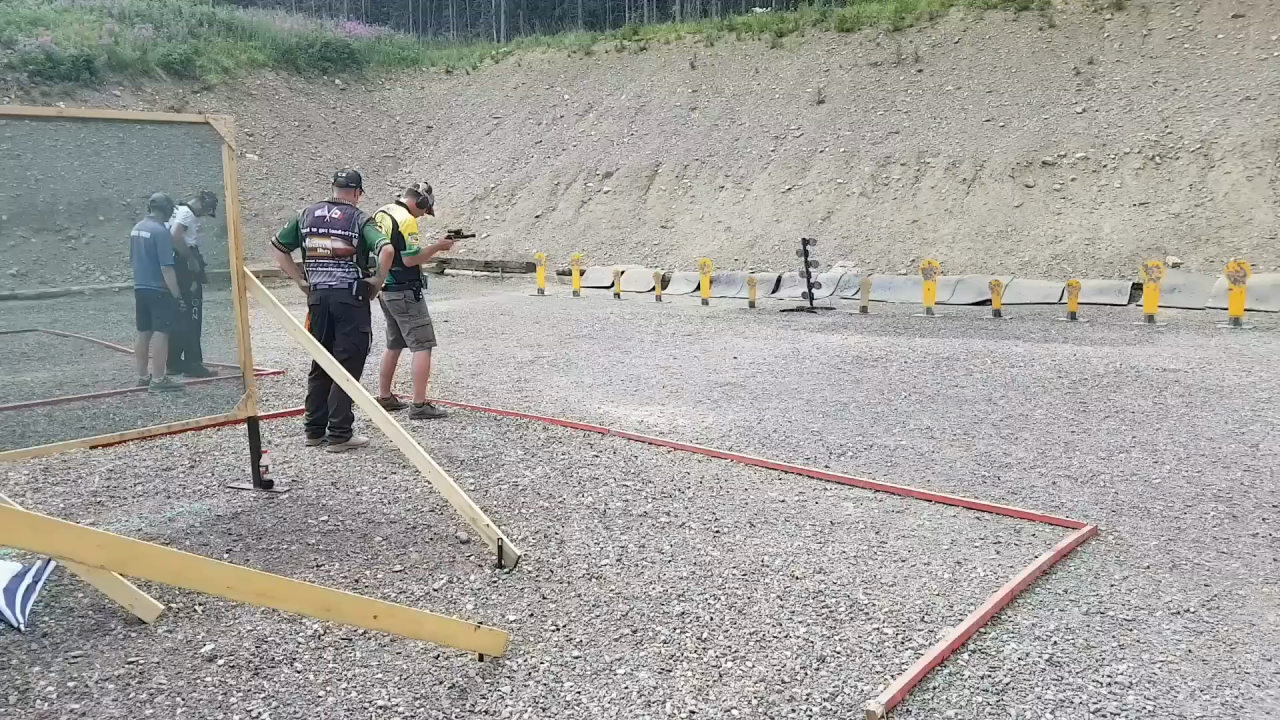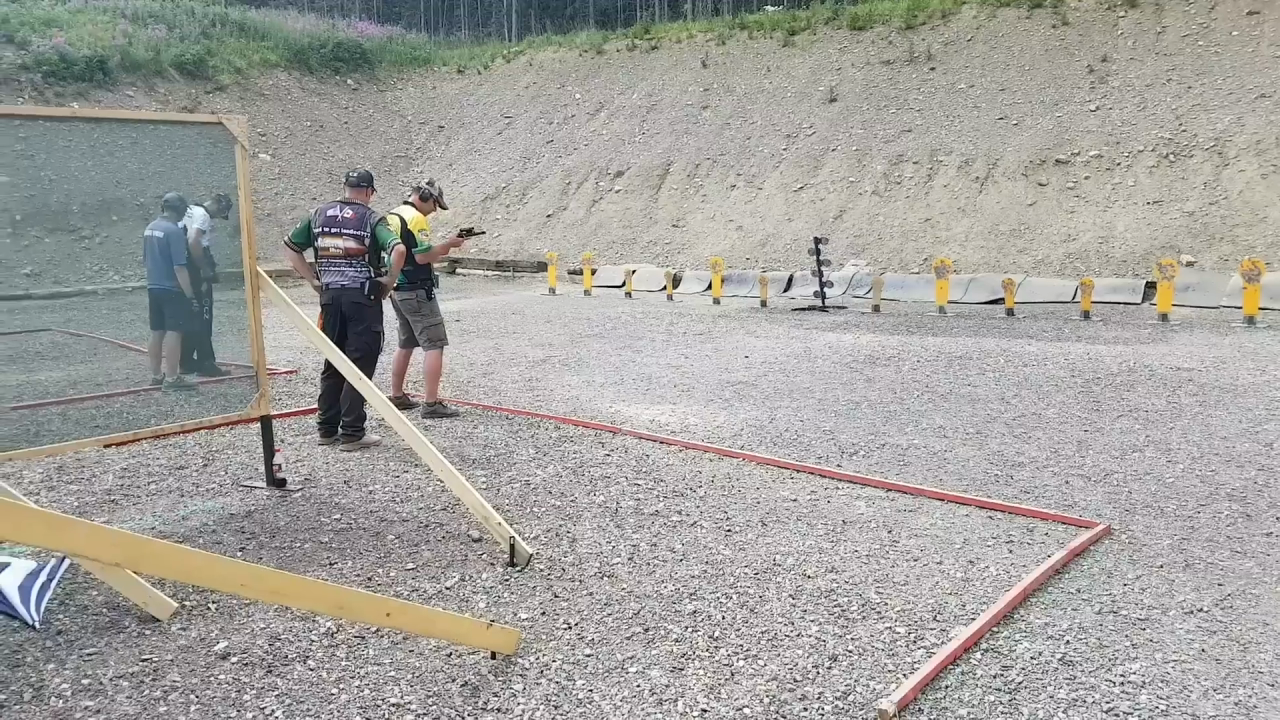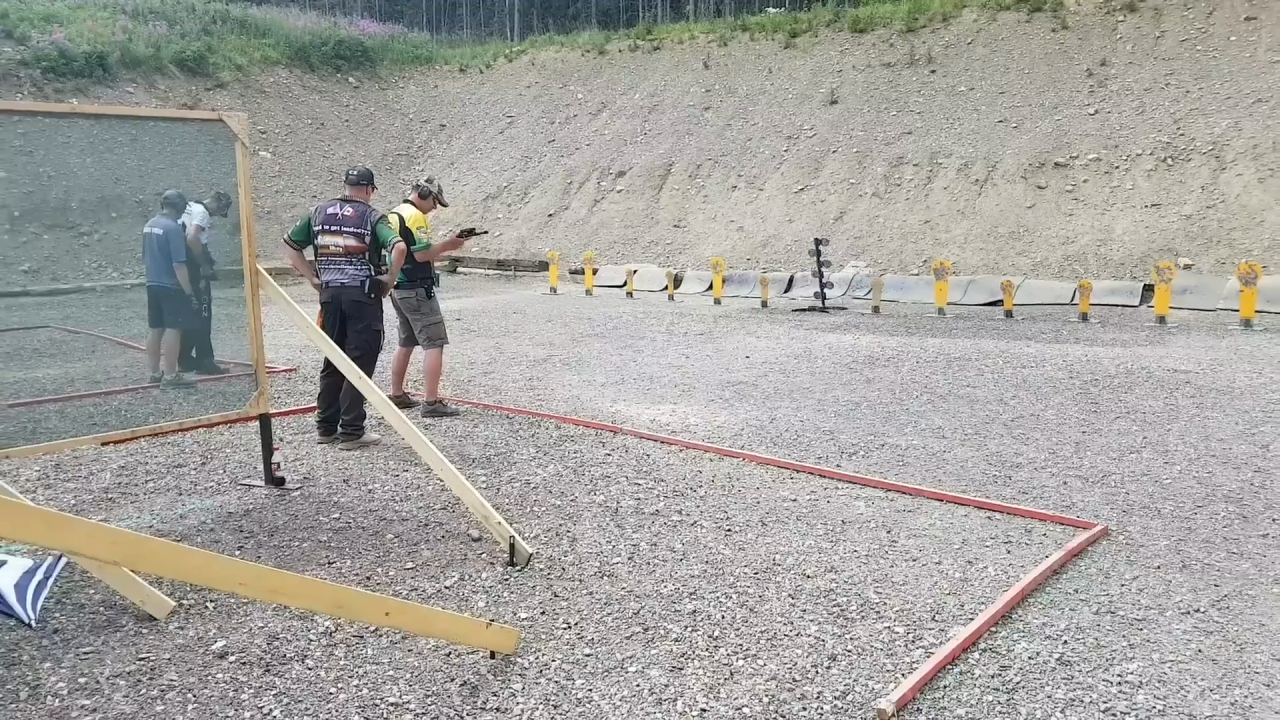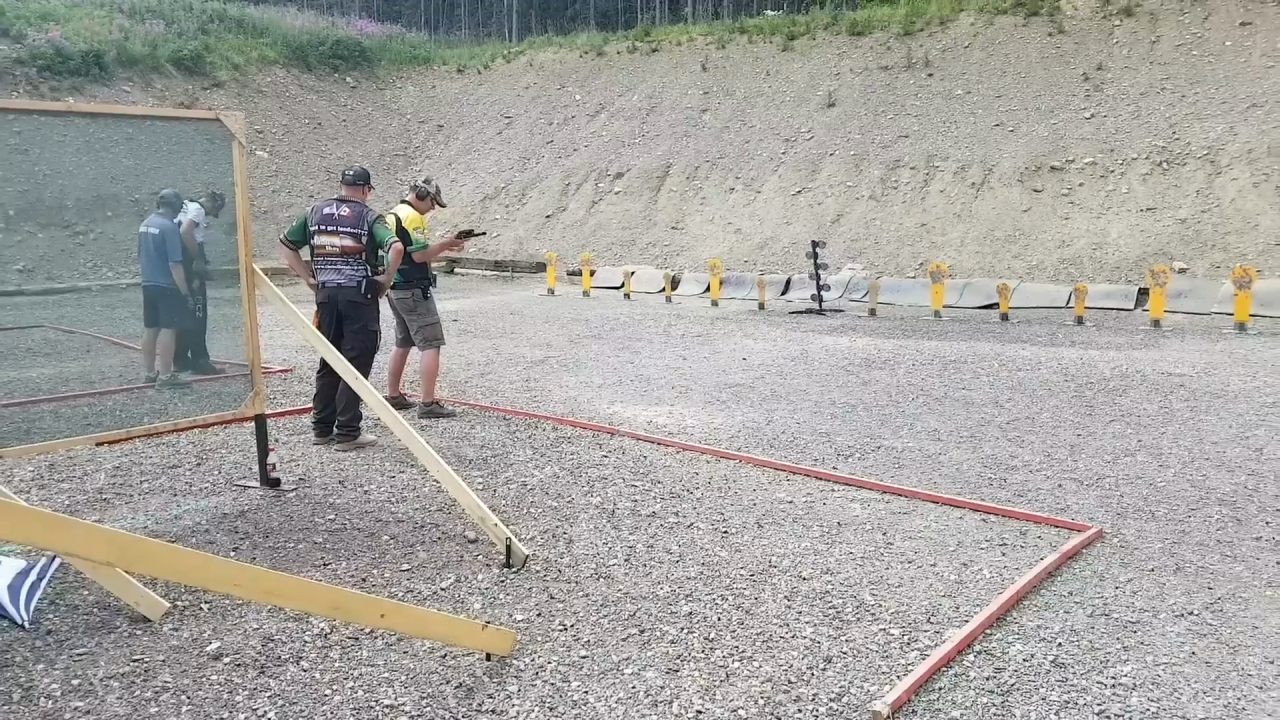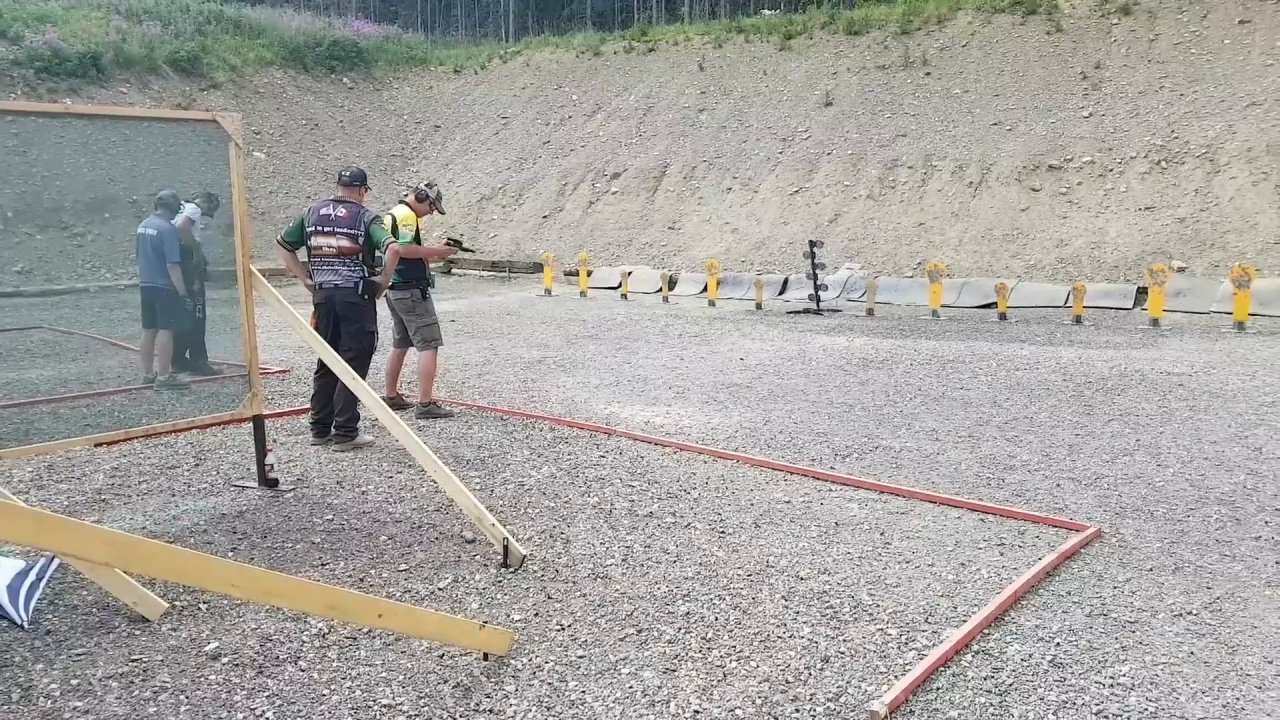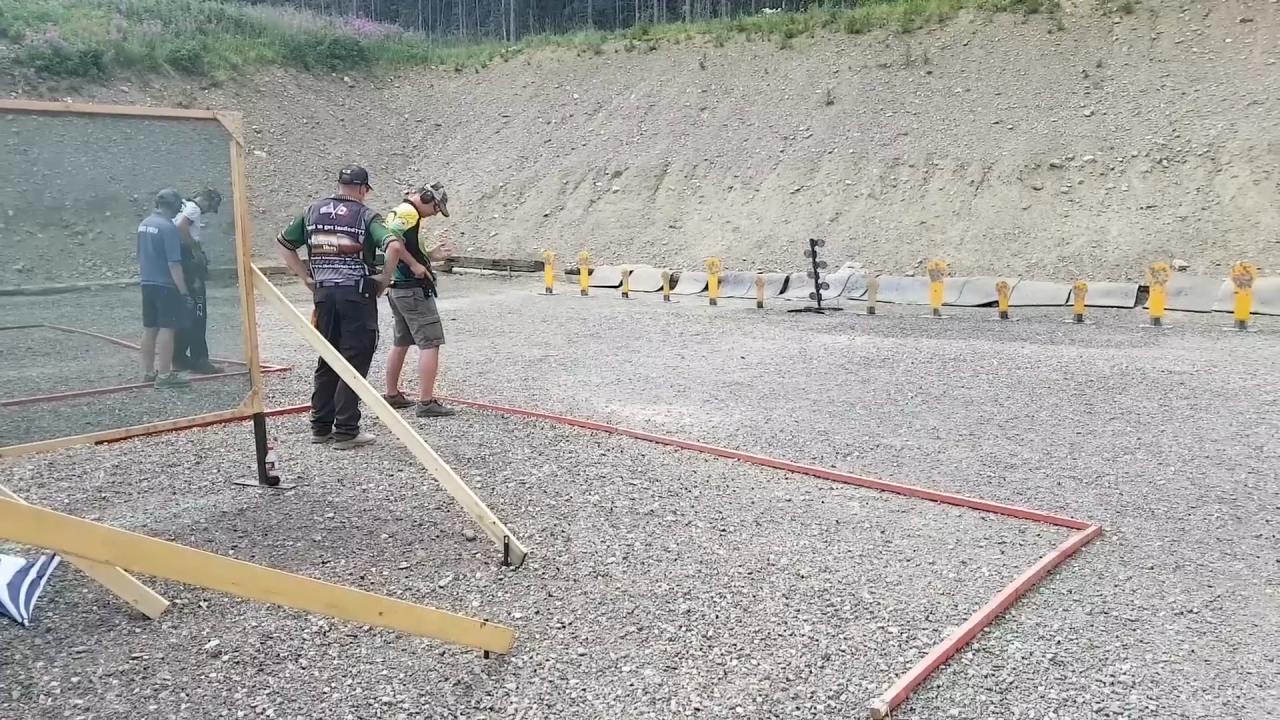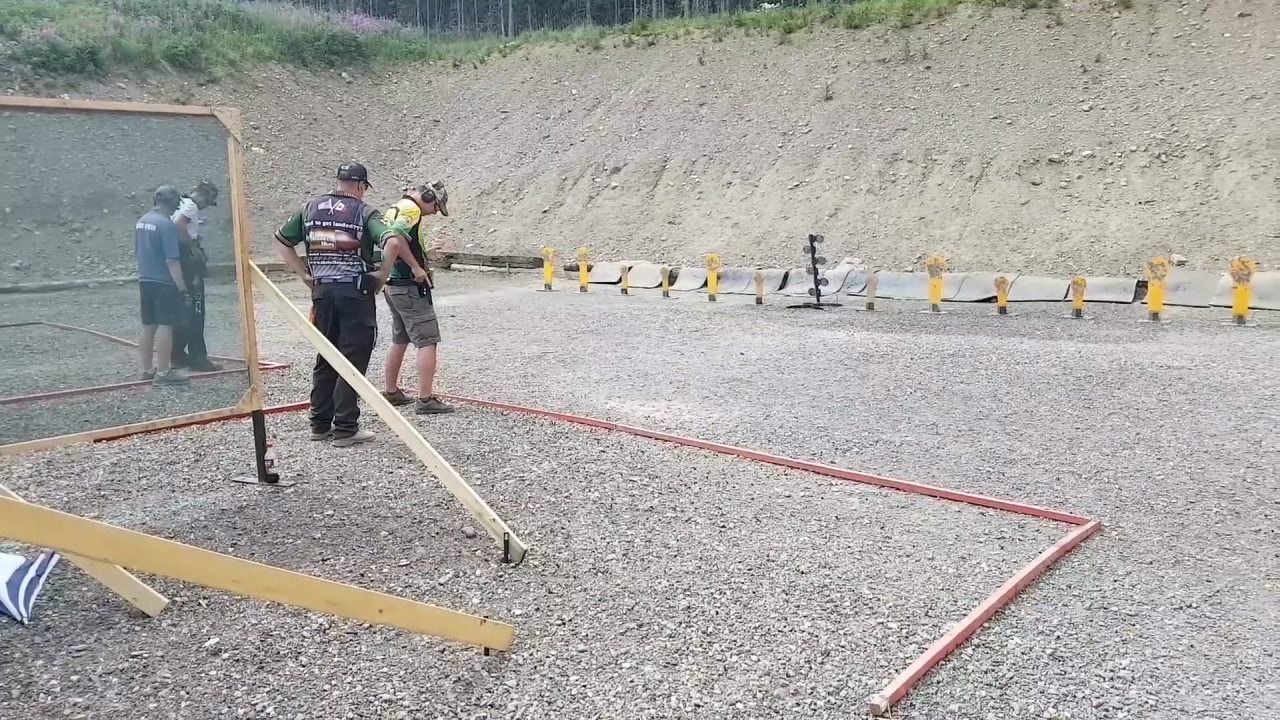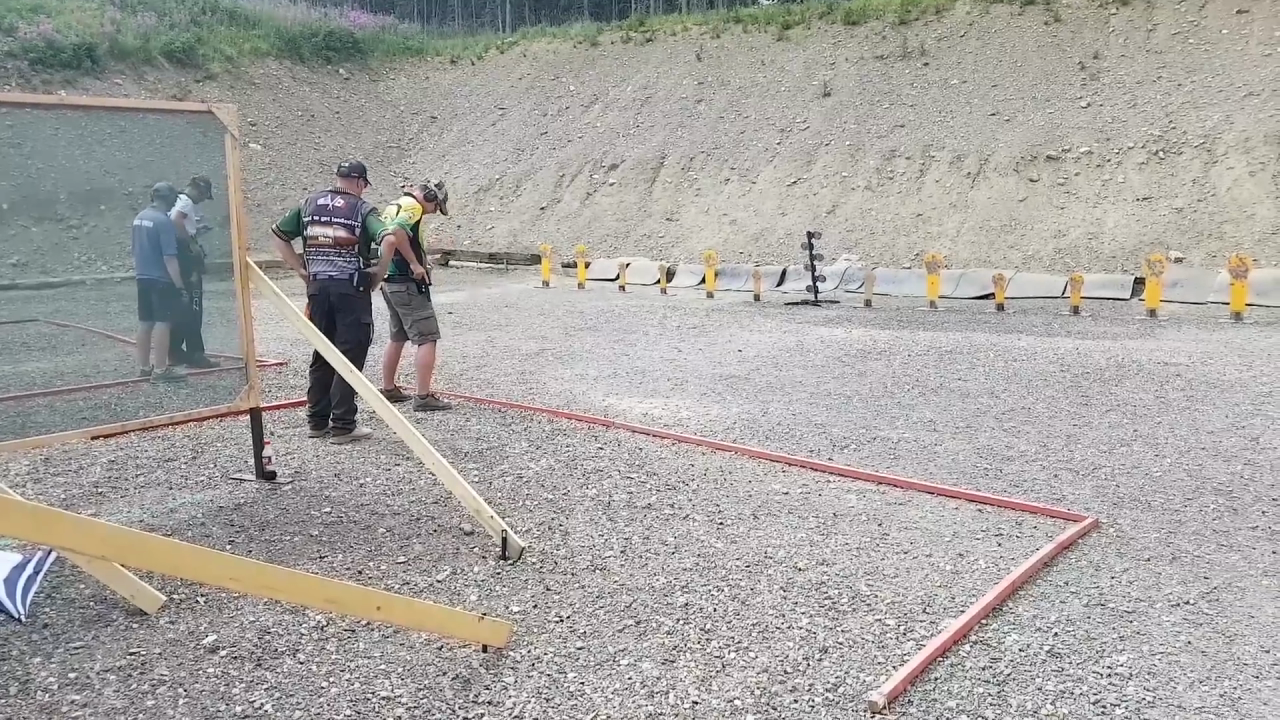
dt=0.3s
person 1, frame 1
left shoulder: (306, 215)
right shoulder: (359, 219)
left elbow: (278, 248)
right elbow: (387, 250)
left wrist: (301, 281)
right wrist: (378, 282)
left hip: (318, 296)
right hip: (350, 297)
left knee: (321, 363)
right knee: (348, 365)
left ankle: (314, 429)
right ankle: (339, 434)
person 1, frame 2
left shoulder: (318, 215)
right shoulder: (371, 218)
left elbow: (290, 247)
right elbow: (398, 249)
left wrist: (313, 280)
right wrist: (389, 281)
left hip: (330, 296)
right hip: (362, 297)
left knee: (333, 363)
right knee: (360, 364)
left ankle: (327, 428)
right ankle: (352, 433)
person 1, frame 3
left shoulder: (318, 212)
right shoulder: (372, 216)
left elbow: (290, 245)
left wrist: (312, 278)
right wrist: (390, 279)
left hip: (330, 294)
right hip: (362, 294)
left knee: (333, 361)
right knee: (360, 363)
left ankle: (327, 427)
right ankle: (351, 431)
person 1, frame 4
left shoulder: (314, 212)
right shoulder: (368, 216)
left elbow: (286, 245)
left wrist: (308, 278)
right wrist: (386, 279)
left hip: (326, 294)
right hip: (359, 295)
left knee: (328, 362)
right knee: (356, 363)
left ankle: (322, 428)
right ankle: (347, 432)
person 1, frame 5
left shoulder: (311, 213)
right shoulder: (365, 217)
left elbow: (283, 245)
right elbow: (393, 247)
left wrist: (306, 279)
right wrist: (383, 280)
left hip: (323, 295)
right hip: (355, 296)
left knee: (326, 362)
right knee: (354, 364)
left ankle: (320, 429)
right ankle: (345, 433)
person 1, frame 6
left shoulder: (312, 211)
right shoulder: (365, 215)
left elbow: (283, 244)
right elbow: (394, 245)
left wrist: (306, 278)
right wrist: (385, 278)
left hip: (324, 293)
right hip: (357, 295)
left knee: (327, 360)
right knee: (354, 362)
left ankle: (321, 426)
right ankle: (346, 431)
person 1, frame 7
left shoulder: (310, 208)
right shoulder: (363, 211)
left elbow: (282, 240)
right elbow: (393, 242)
left wrist: (304, 274)
right wrist: (383, 274)
left hip: (322, 291)
right hip: (355, 292)
left knee: (326, 358)
right knee: (353, 359)
left ankle: (320, 424)
right ankle: (345, 428)
person 1, frame 8
left shoulder: (309, 203)
right shoulder: (362, 208)
left elbow: (278, 235)
right elbow: (389, 239)
left wrist: (301, 269)
right wrist: (380, 271)
left hip: (318, 287)
right hip: (351, 289)
left knee: (322, 355)
right knee: (350, 356)
left ankle: (317, 421)
right ankle: (342, 426)
person 2, frame 1
left shoulder: (381, 213)
right shoulder: (407, 220)
right elbow: (410, 259)
left wrist: (430, 248)
right wrist: (438, 246)
left hip: (386, 290)
right hip: (405, 292)
left knee: (393, 345)
right knee: (422, 346)
left ankle: (385, 397)
right ankle: (419, 405)
person 2, frame 2
left shoulder: (393, 215)
right shoulder: (416, 218)
right elbow: (422, 257)
left wrist: (438, 251)
right wrist: (449, 244)
left hip: (398, 290)
right hip: (417, 291)
left knee: (405, 344)
right knee: (434, 345)
left ankle: (397, 396)
right ankle: (431, 404)
person 2, frame 3
left shoulder: (394, 214)
right shoulder: (415, 216)
right elbow: (421, 254)
left wrist: (445, 247)
right wrist: (449, 243)
left hip: (399, 288)
right hip: (417, 290)
left knee: (405, 343)
right knee: (434, 344)
left ankle: (397, 395)
right ankle: (431, 403)
person 2, frame 4
left shoulder: (393, 214)
right shoulder: (412, 217)
right elbow: (419, 255)
left wrist: (445, 247)
right wrist: (447, 243)
left hip: (396, 289)
right hip: (414, 290)
left knee: (402, 344)
right knee: (430, 345)
left ankle: (393, 396)
right ankle: (428, 404)
person 2, frame 5
left shoulder: (392, 214)
right shoulder: (407, 215)
right elbow: (404, 249)
left wrist: (433, 252)
right wrist: (434, 251)
left hip: (395, 290)
right hip: (412, 290)
left knee: (400, 344)
right knee: (428, 346)
left ankle: (391, 396)
right ankle: (425, 404)
person 2, frame 6
left shoulder: (397, 212)
right shoulder: (409, 213)
left wrist: (430, 255)
right wrist: (414, 265)
left hip: (397, 288)
right hip: (414, 289)
left knee: (401, 343)
right knee: (430, 344)
left ankle: (392, 395)
right ankle: (426, 403)
person 2, frame 7
left shoulder: (395, 208)
right shoulder: (411, 209)
left wrist: (423, 256)
right wrist: (416, 267)
left hip: (394, 285)
right hip: (410, 287)
left knee: (400, 340)
right knee: (427, 341)
left ankle: (391, 392)
right ankle: (425, 400)
person 2, frame 8
left shoulder: (394, 206)
right shoulder: (412, 206)
right elbow: (397, 231)
right wrist: (414, 263)
left hip: (390, 282)
right hip: (408, 284)
left knee: (397, 338)
right knee: (427, 339)
left ankle: (388, 389)
right ankle: (423, 397)
person 3, frame 1
left shoulder: (136, 228)
right shoulder: (160, 231)
right elbow: (166, 267)
right wrist: (177, 295)
left hip: (140, 288)
right hip: (158, 290)
left knee: (143, 333)
right knee: (160, 333)
left ankle: (143, 376)
right ankle: (158, 380)
person 3, frame 2
left shoulder: (150, 228)
right shoulder: (174, 231)
right elbow: (179, 267)
right wrist: (190, 294)
left hip: (153, 288)
right hip: (172, 290)
left knee: (156, 333)
right knee: (173, 333)
left ankle: (157, 375)
right ankle: (171, 379)
person 3, frame 3
left shoulder: (149, 225)
right shoulder: (173, 228)
right elbow: (178, 264)
right wrist: (189, 292)
left hip: (152, 285)
right hip: (170, 287)
left knee: (155, 330)
right knee: (172, 330)
left ankle: (155, 373)
right ankle: (170, 376)
person 3, frame 4
left shoulder: (145, 224)
right shoulder: (169, 227)
right elbow: (174, 264)
right wrist: (185, 291)
left hip: (148, 285)
right hip: (166, 287)
left knee: (150, 329)
right knee: (168, 330)
left ankle: (150, 373)
right ankle: (165, 376)
person 3, frame 5
left shoulder: (143, 226)
right shoulder: (167, 229)
right elbow: (172, 265)
right wrist: (183, 293)
left hip: (146, 286)
right hip: (164, 288)
left knee: (148, 331)
right knee: (165, 331)
left ankle: (148, 374)
right ankle: (163, 377)
person 3, frame 6
left shoulder: (144, 224)
right shoulder: (168, 227)
right elbow: (173, 264)
right wrist: (184, 291)
left hip: (147, 284)
right hip: (165, 286)
left knee: (149, 329)
right knee: (166, 329)
left ankle: (149, 372)
right ankle: (164, 376)
person 3, frame 7
left shoulder: (141, 221)
right shoulder: (166, 224)
left elbow: (138, 253)
right elbow: (171, 261)
right wrist: (183, 288)
left hip: (145, 281)
right hip: (163, 283)
left knee: (148, 326)
right knee: (165, 326)
left ankle: (147, 370)
right ankle: (163, 373)
person 3, frame 8
left shoulder: (139, 218)
right shoulder: (163, 221)
left elbow: (135, 250)
right elbow: (169, 257)
right wrist: (180, 285)
left hip: (142, 278)
right hip: (161, 280)
left knee: (145, 323)
right knee: (162, 324)
left ankle: (144, 367)
right ankle: (160, 370)
person 4, frame 1
left shoulder: (177, 211)
right shoulder: (187, 213)
left elbow: (170, 236)
right elbow: (175, 236)
right wrist: (192, 258)
left hip: (175, 269)
right hip: (186, 270)
left knee: (178, 318)
right knee: (191, 318)
left ankle: (174, 362)
right ankle: (193, 364)
person 4, frame 2
left shoulder: (191, 211)
right shoulder: (203, 215)
left elbow: (188, 240)
right elbow: (193, 242)
right wrist: (204, 268)
left hip: (186, 270)
right hip: (197, 272)
right knee: (202, 317)
left ankle: (186, 361)
right ankle: (205, 363)
person 4, frame 3
left shoulder: (190, 207)
right shoulder: (202, 212)
left elbow: (186, 236)
right elbow: (192, 238)
right wrist: (204, 265)
right hip: (194, 268)
right knee: (201, 315)
left ankle: (185, 359)
right ankle: (204, 361)
person 4, frame 4
left shoulder: (186, 207)
right shoulder: (197, 210)
right elbow: (185, 232)
right wrist: (198, 259)
right hip: (191, 267)
right knee: (196, 314)
left ankle: (180, 359)
right ankle: (200, 361)
person 4, frame 5
left shoulder: (181, 208)
right shoulder: (194, 209)
right elbow: (181, 227)
right wrist: (197, 249)
right hip: (189, 265)
right knee: (195, 315)
left ankle: (178, 359)
right ankle: (198, 362)
person 4, frame 6
left shoulder: (183, 207)
right shoulder: (193, 209)
right elbow: (180, 226)
right wrist: (195, 249)
right hip: (189, 265)
right knee: (196, 313)
left ankle: (179, 357)
right ankle: (199, 360)
person 4, frame 7
left shoulder: (181, 204)
right shoulder: (190, 206)
right elbow: (178, 225)
right wrist: (194, 247)
left hip: (177, 262)
right hip: (188, 262)
right knee: (195, 310)
left ankle: (178, 355)
right ankle: (197, 357)
person 4, frame 8
left shoulder: (178, 201)
right shoulder: (186, 202)
left elbow: (178, 226)
right elbow: (175, 222)
left wrist: (196, 229)
right wrist: (192, 244)
left hip: (177, 259)
right hip: (186, 258)
left knee: (179, 307)
right knee: (192, 307)
left ankle: (175, 352)
right ankle: (195, 354)
